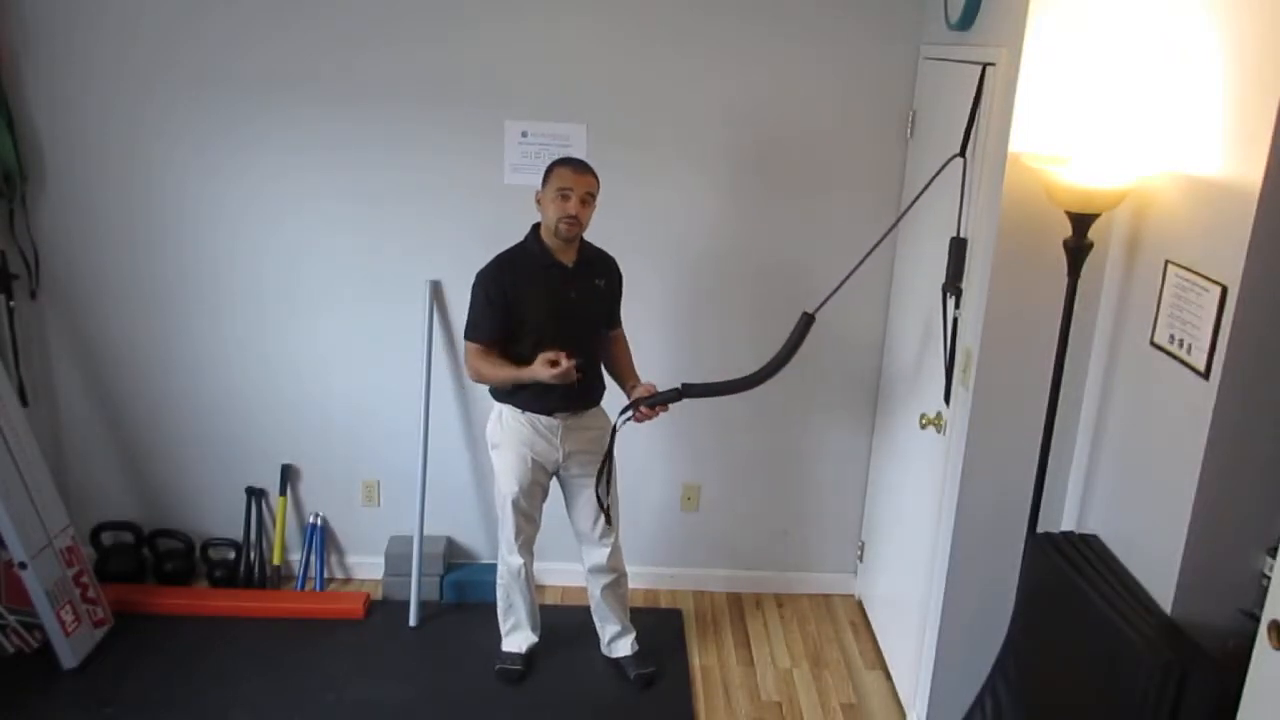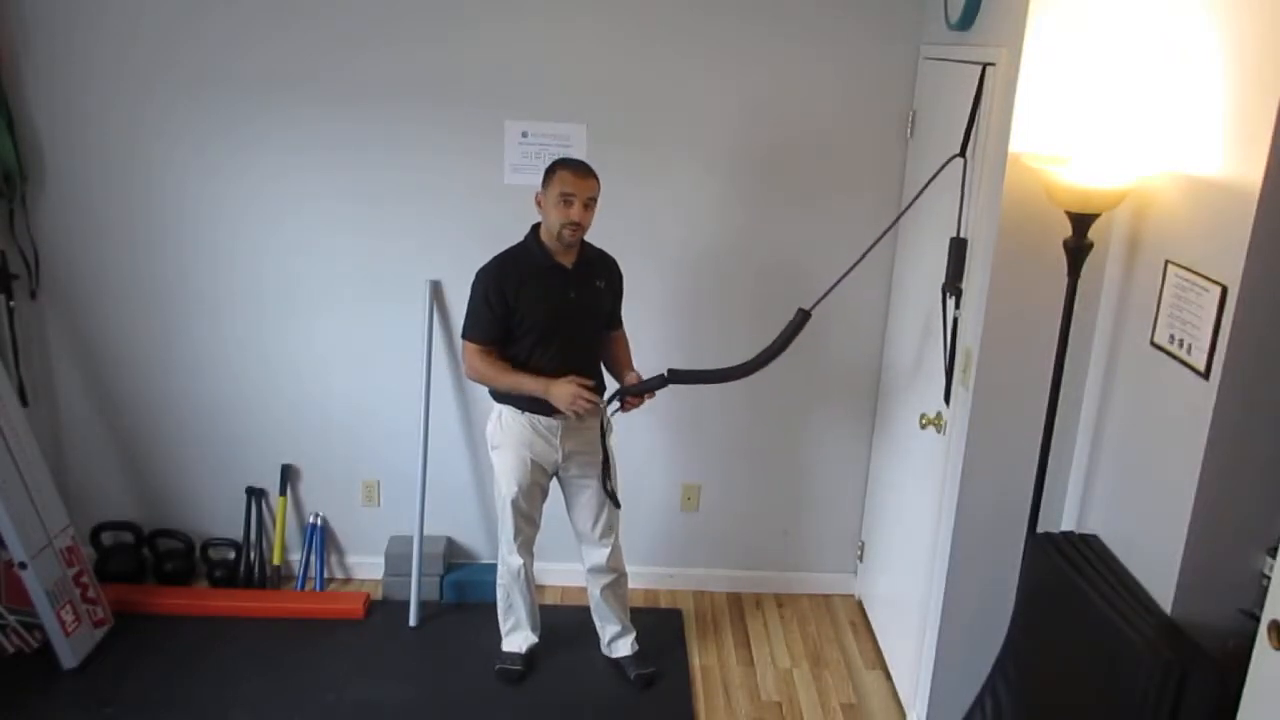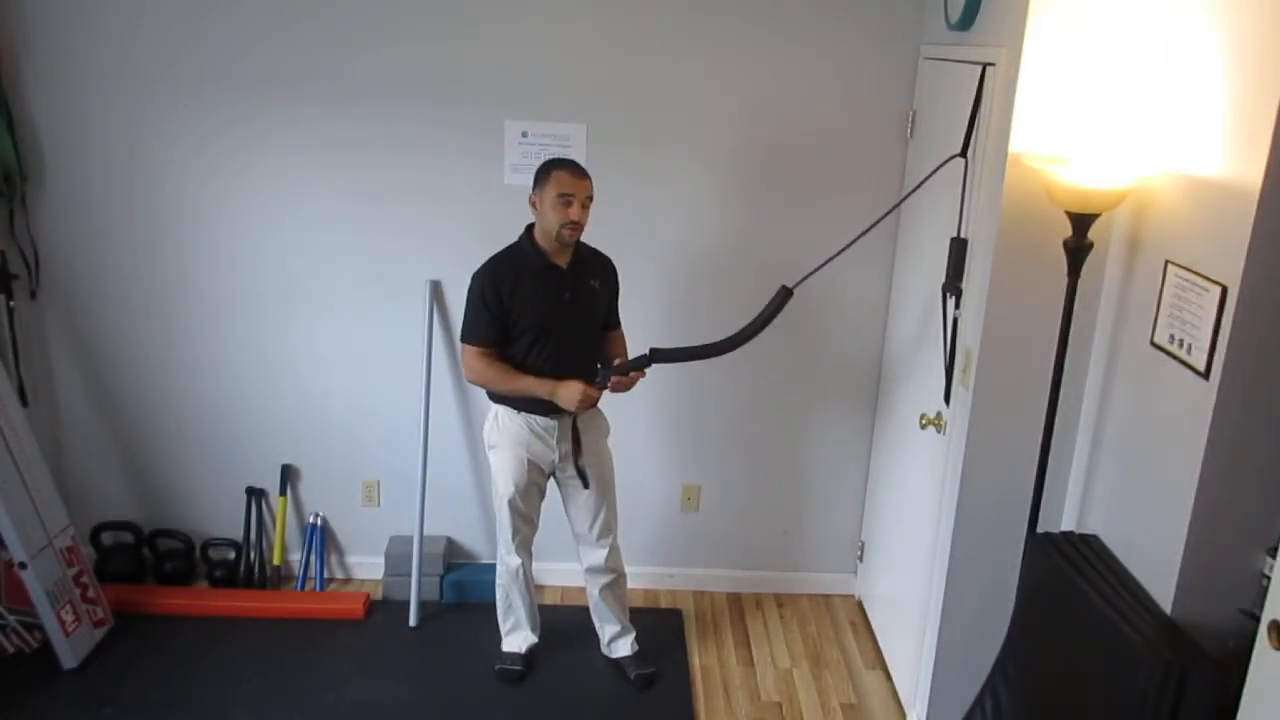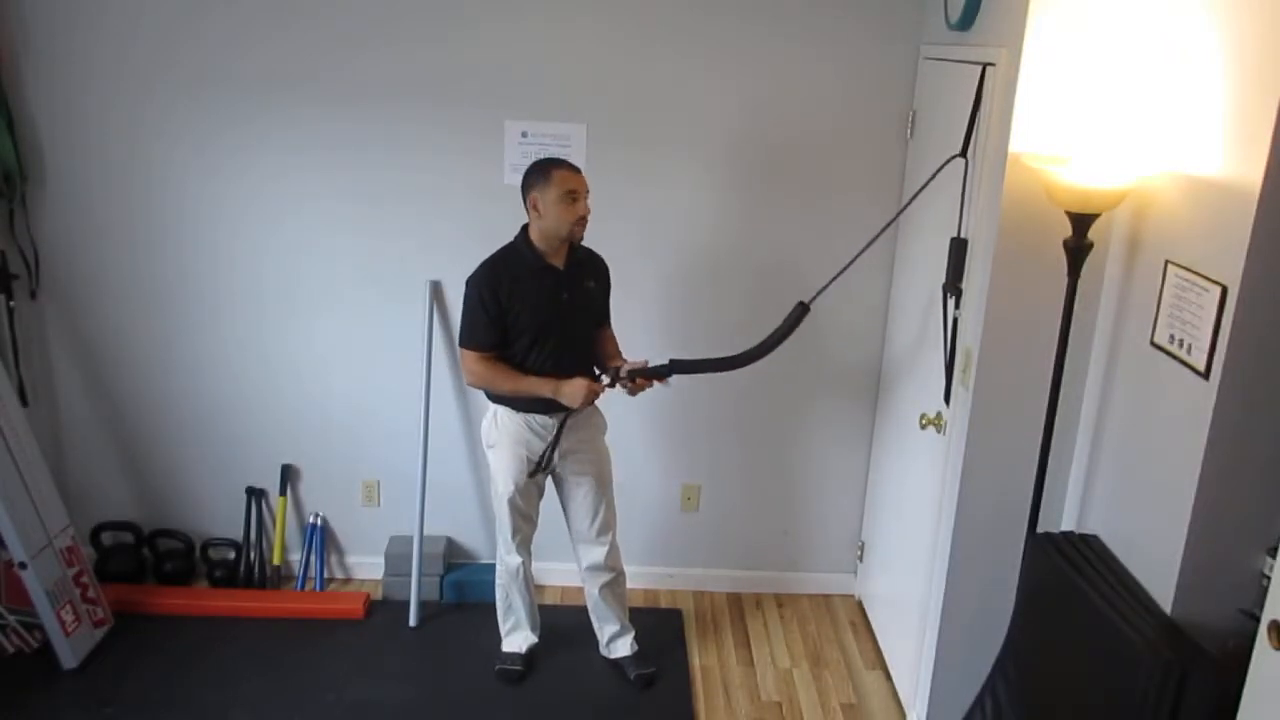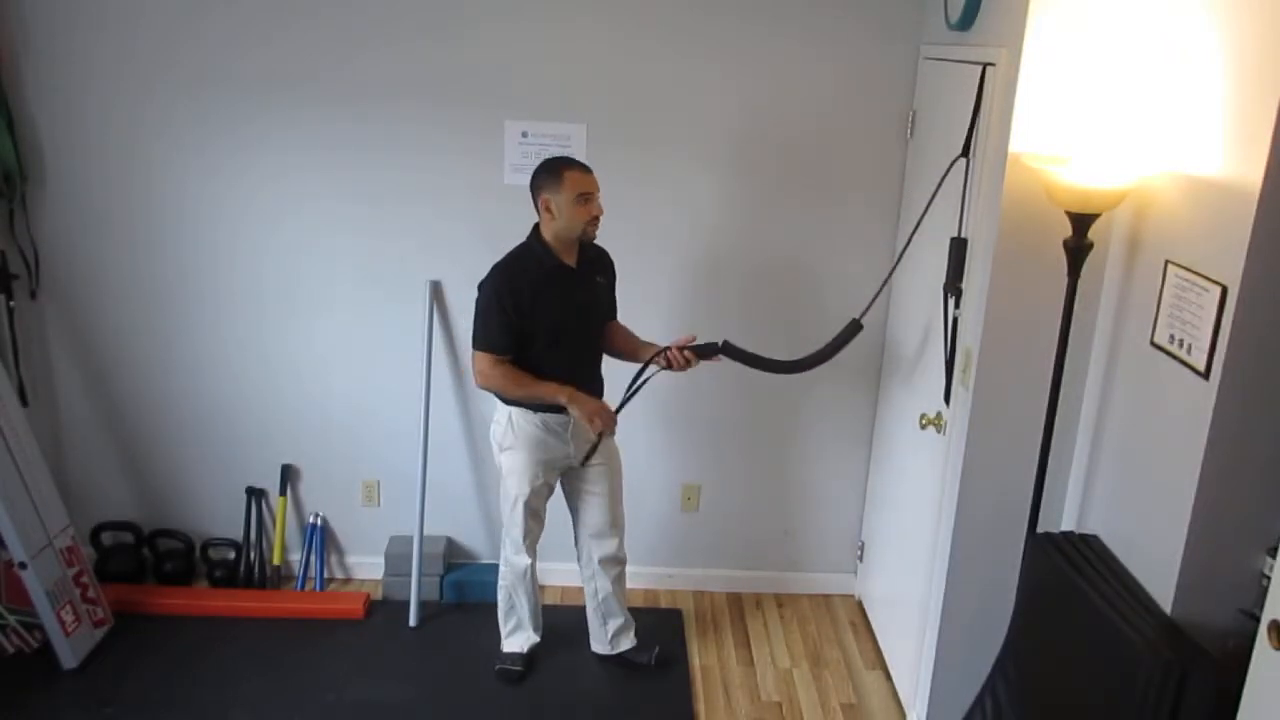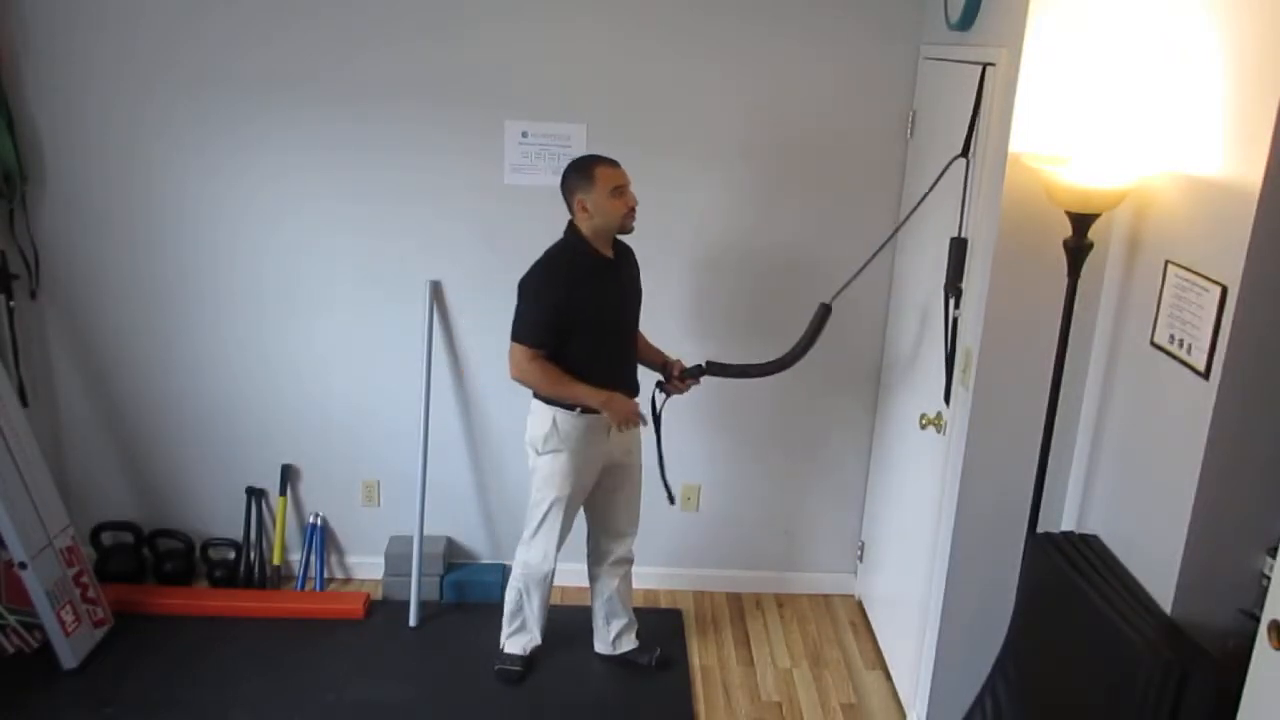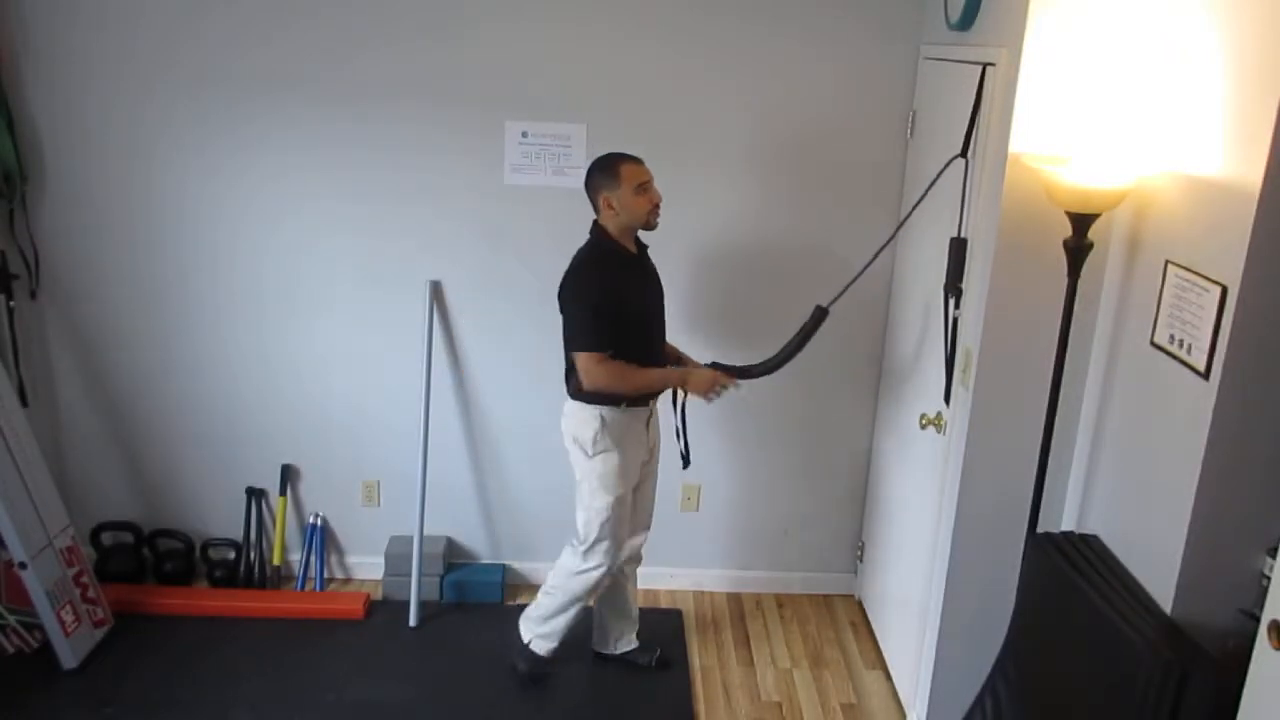
dt=0.3s
person 1, frame 1
left shoulder: (605, 268)
right shoulder: (501, 273)
right elbow: (476, 361)
left wrist: (632, 385)
right wrist: (531, 371)
left hip: (587, 423)
right hip: (521, 425)
left knee: (602, 542)
right knee: (515, 545)
left ankle: (619, 642)
right ankle: (517, 640)
person 1, frame 2
left shoulder: (605, 269)
right shoulder: (502, 273)
right elbow: (475, 361)
left wrist: (627, 375)
right wrist: (547, 388)
left hip: (588, 426)
right hip: (521, 425)
left knee: (602, 543)
right knee: (516, 545)
left ankle: (619, 642)
right ankle: (517, 640)
person 1, frame 3
left shoulder: (601, 268)
right shoulder: (497, 275)
right elbow: (475, 366)
left wrist: (620, 367)
right wrist: (553, 389)
left hip: (585, 424)
right hip: (518, 426)
left knee: (601, 544)
right knee: (515, 546)
left ankle: (619, 642)
right ankle: (517, 639)
person 1, frame 4
left shoulder: (593, 267)
right shoulder: (493, 277)
right elbow: (475, 369)
left wrist: (620, 366)
right wrist: (555, 387)
left hip: (582, 423)
right hip: (515, 425)
left knee: (599, 543)
right knee: (514, 546)
left ankle: (619, 643)
right ankle: (517, 640)
person 1, frame 5
left shoulder: (599, 263)
right shoulder: (508, 279)
right elbow: (487, 372)
left wrist: (656, 352)
right wrist: (569, 397)
left hip: (590, 423)
right hip: (529, 427)
left knee: (603, 541)
right knee: (520, 546)
left ankle: (614, 639)
right ankle: (517, 641)
person 1, frame 6
left shoulder: (624, 259)
right shoulder: (552, 275)
right elbow: (523, 365)
left wrist: (663, 365)
right wrist: (601, 399)
left hip: (618, 423)
right hip: (565, 427)
left knee: (617, 542)
right knee: (542, 546)
left ankle: (616, 639)
right ankle: (517, 641)
person 1, frame 7
left shoulder: (635, 254)
right shoulder: (590, 272)
right elbow: (594, 373)
left wrist: (679, 362)
right wrist: (680, 378)
left hip: (641, 416)
right hip: (602, 422)
left knee: (628, 540)
right knee: (596, 546)
left ankle: (617, 640)
right ankle: (536, 635)
